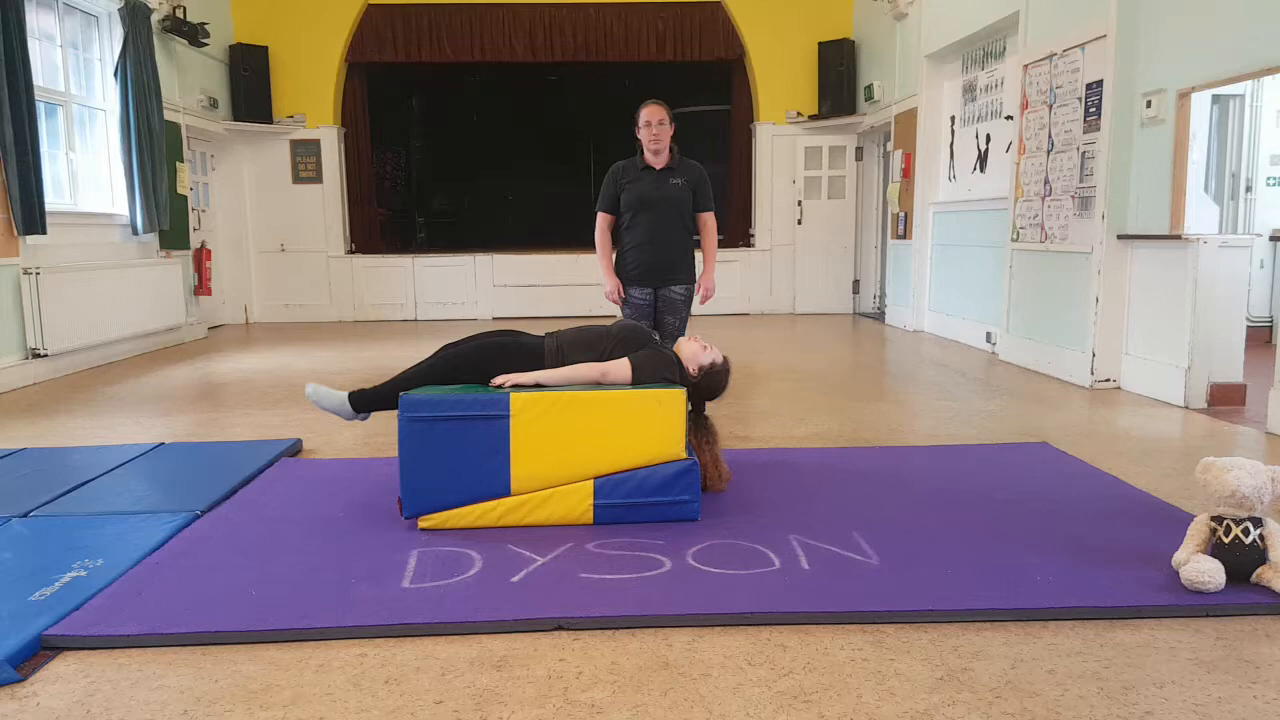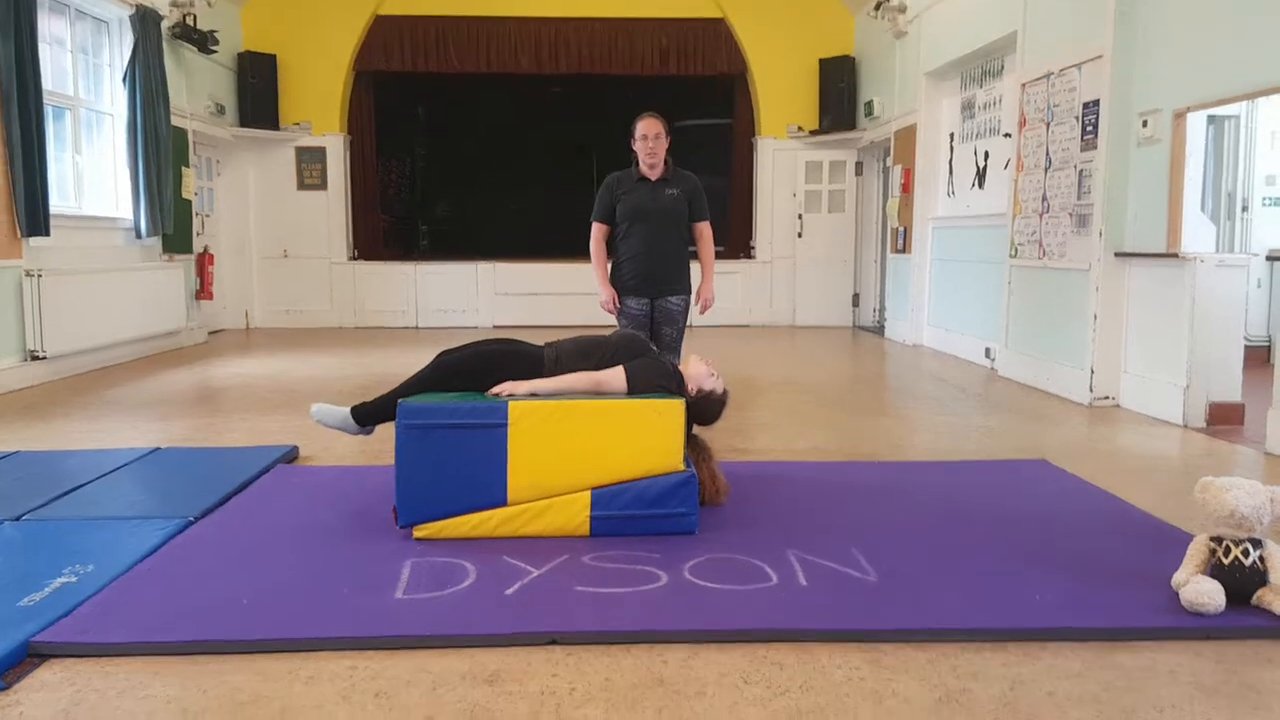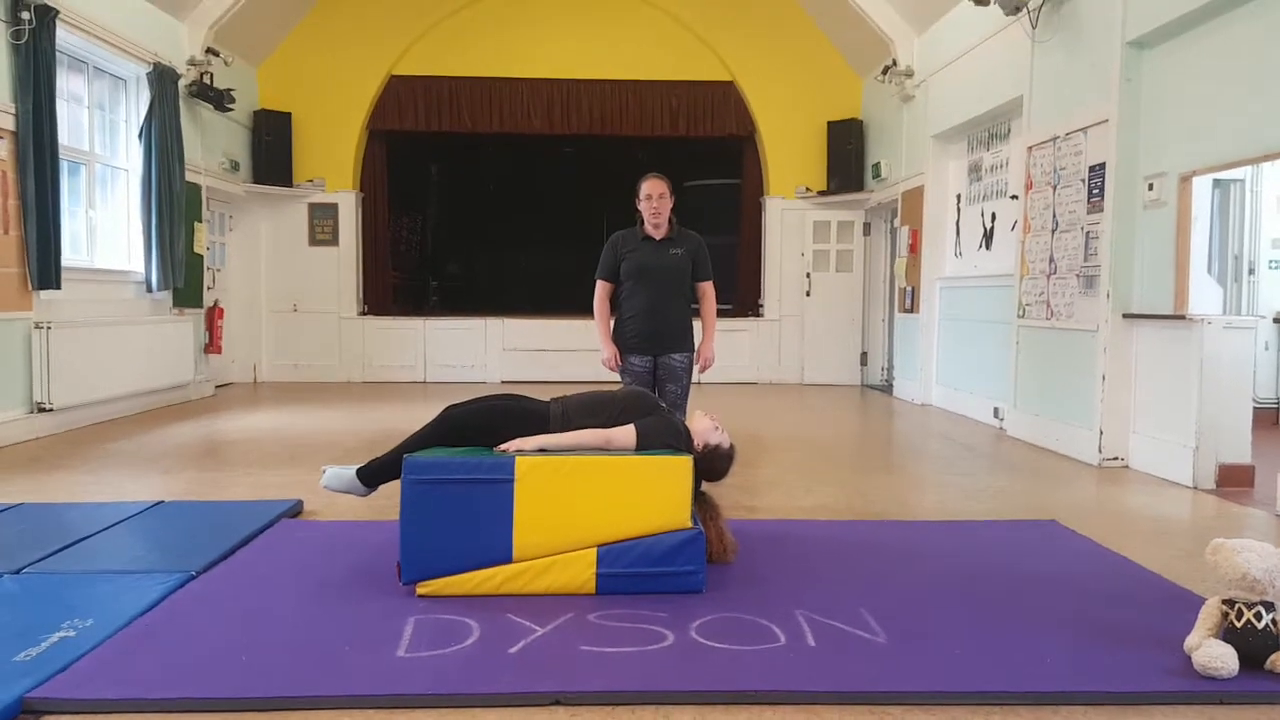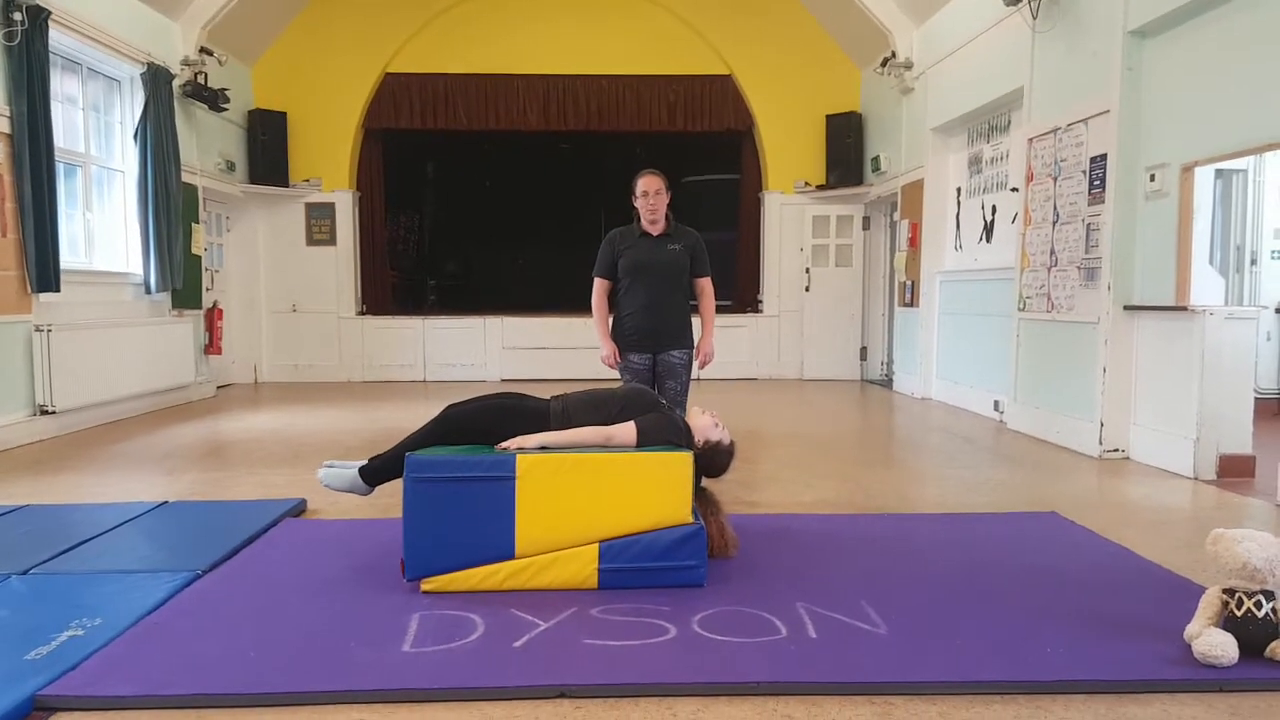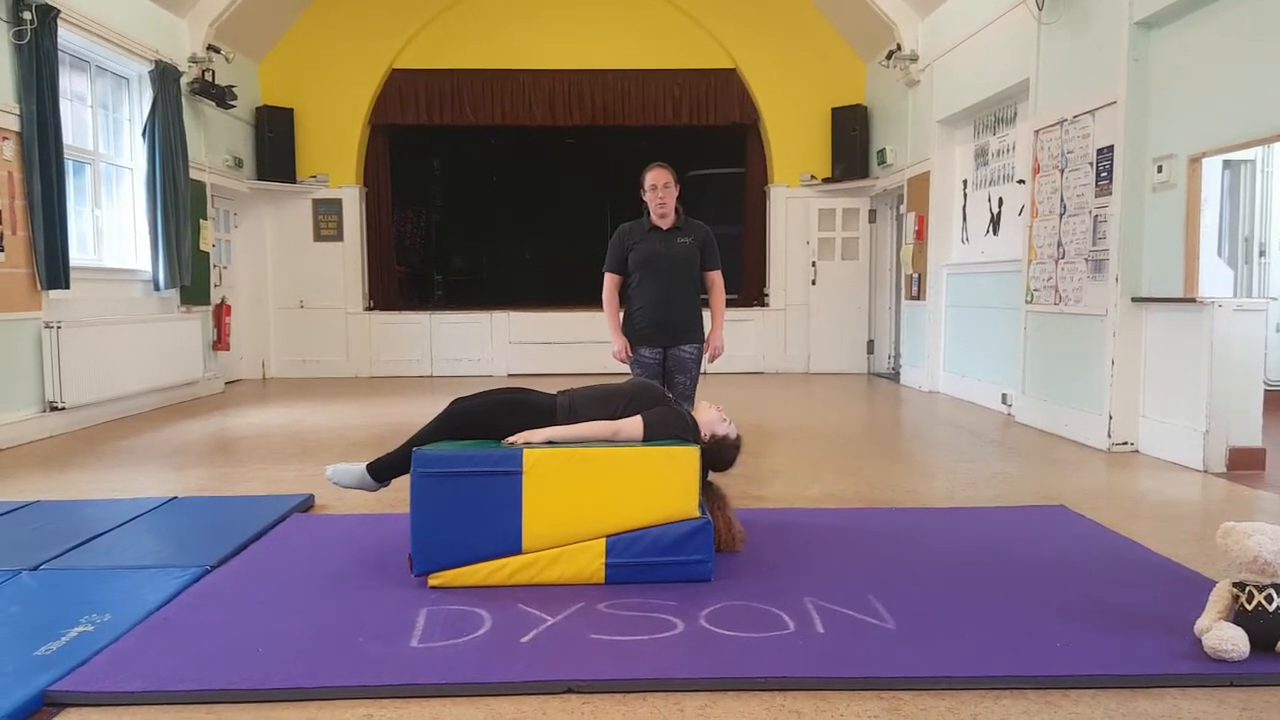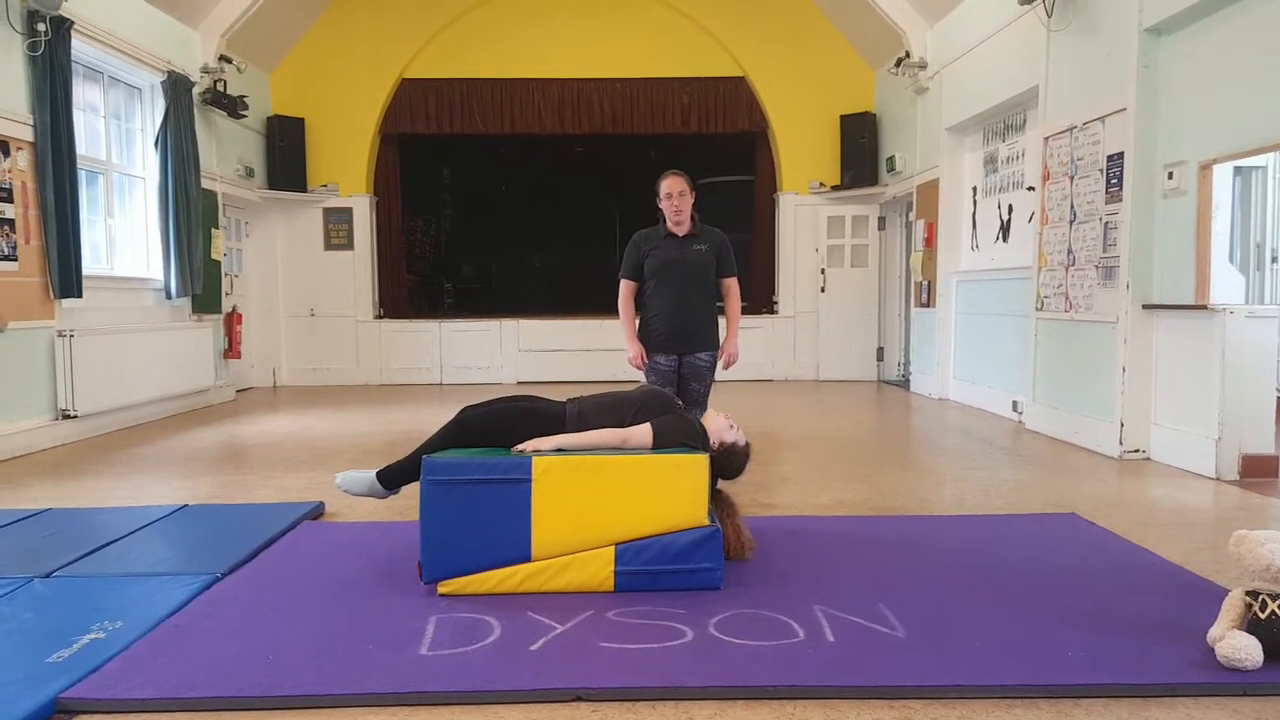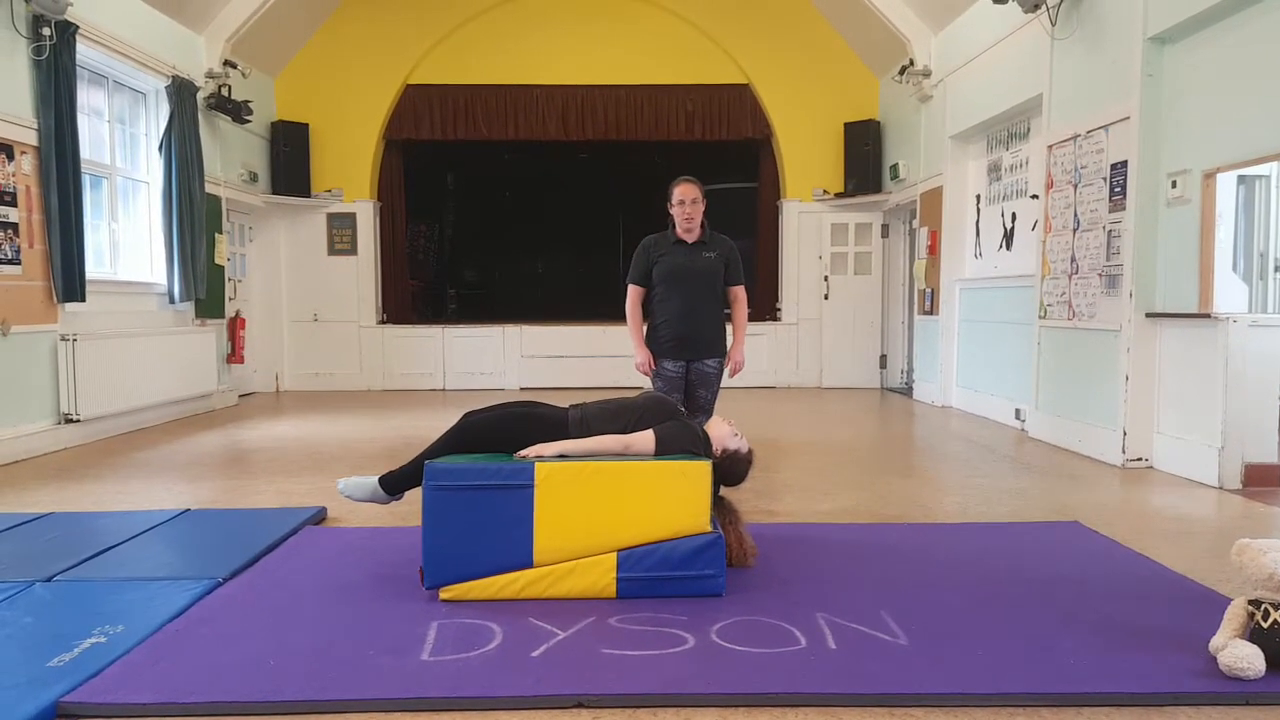
dt=0.7s
person 1, frame 1
left shoulder: (664, 366)
right shoulder: (659, 352)
left elbow: (601, 374)
left wrist: (531, 377)
left hip: (542, 362)
right hip: (544, 346)
left knee: (449, 366)
right knee: (450, 354)
left ankle: (357, 404)
right ankle: (361, 401)
person 1, frame 2
left shoulder: (662, 377)
right shoulder: (662, 367)
left elbow: (596, 382)
left wrist: (528, 386)
left hip: (542, 372)
right hip: (544, 359)
left knee: (447, 371)
right knee: (449, 360)
left ankle: (362, 417)
right ankle: (368, 415)
person 1, frame 3
left shoulder: (670, 434)
right shoulder: (668, 421)
left elbow: (605, 439)
left wrist: (535, 442)
left hip: (547, 428)
right hip: (549, 412)
left knee: (452, 425)
right knee: (454, 415)
left ankle: (365, 478)
right ankle: (369, 473)
person 1, frame 4
left shoulder: (672, 431)
right shoulder: (669, 418)
left elbow: (607, 436)
left wrist: (538, 439)
left hip: (548, 424)
right hip: (550, 410)
left knee: (452, 424)
right knee: (454, 416)
left ankle: (368, 477)
right ankle: (375, 468)
person 1, frame 5
left shoulder: (678, 425)
right shoulder: (676, 414)
left elbow: (612, 431)
left wrist: (543, 434)
left hip: (552, 419)
right hip: (555, 404)
left knee: (459, 419)
right knee: (460, 409)
left ankle: (376, 473)
right ankle: (381, 469)
person 1, frame 6
left shoulder: (688, 433)
right shoulder: (685, 419)
left elbow: (623, 437)
left wrist: (553, 440)
left hip: (562, 425)
right hip: (563, 415)
left knee: (468, 426)
right knee: (471, 417)
left ankle: (386, 480)
right ankle: (390, 477)
person 1, frame 7
left shoulder: (690, 439)
right shoulder: (687, 427)
left elbow: (626, 444)
left wrist: (556, 448)
left hip: (565, 433)
right hip: (567, 419)
left knee: (469, 433)
right knee: (472, 421)
left ankle: (388, 486)
right ankle: (393, 484)
person 2, frame 1
left shoulder: (693, 173)
right shoulder: (619, 173)
left elbow: (707, 225)
right elbow: (603, 227)
left wrist: (708, 272)
right wrist: (608, 274)
left hip: (678, 280)
right hip: (633, 280)
left knee: (672, 349)
person 2, frame 2
left shoulder: (688, 183)
right shoulder: (615, 184)
left elbow: (703, 233)
right elbow: (598, 237)
left wrist: (707, 281)
right wrist: (603, 284)
left hip: (674, 290)
right hip: (629, 290)
left knee: (669, 360)
person 2, frame 3
left shoulder: (692, 243)
right shoulder: (619, 243)
left elbow: (706, 294)
right elbow: (602, 294)
left wrist: (708, 341)
right wrist: (605, 342)
left hip: (677, 348)
right hip: (632, 348)
person 2, frame 4
left shoulder: (689, 239)
right shoulder: (616, 240)
left elbow: (704, 290)
right elbow: (600, 292)
left wrist: (707, 336)
right wrist: (604, 339)
left hip: (676, 345)
right hip: (631, 345)
person 2, frame 5
left shoulder: (699, 233)
right shoulder: (626, 234)
left elbow: (714, 283)
right elbow: (610, 287)
left wrist: (717, 330)
right wrist: (616, 334)
left hip: (687, 339)
right hip: (642, 339)
left knee: (682, 407)
person 2, frame 6
left shoulder: (715, 240)
right shoulder: (642, 241)
left elbow: (730, 290)
right elbow: (626, 294)
left wrist: (732, 337)
right wrist: (632, 341)
left hip: (702, 346)
right hip: (657, 346)
left knee: (695, 414)
person 2, frame 7
left shoulder: (724, 247)
right shoulder: (651, 246)
left elbow: (737, 298)
right elbow: (634, 299)
left wrist: (738, 344)
right wrist: (639, 346)
left hip: (709, 352)
right hip: (665, 352)
left knee: (701, 421)
